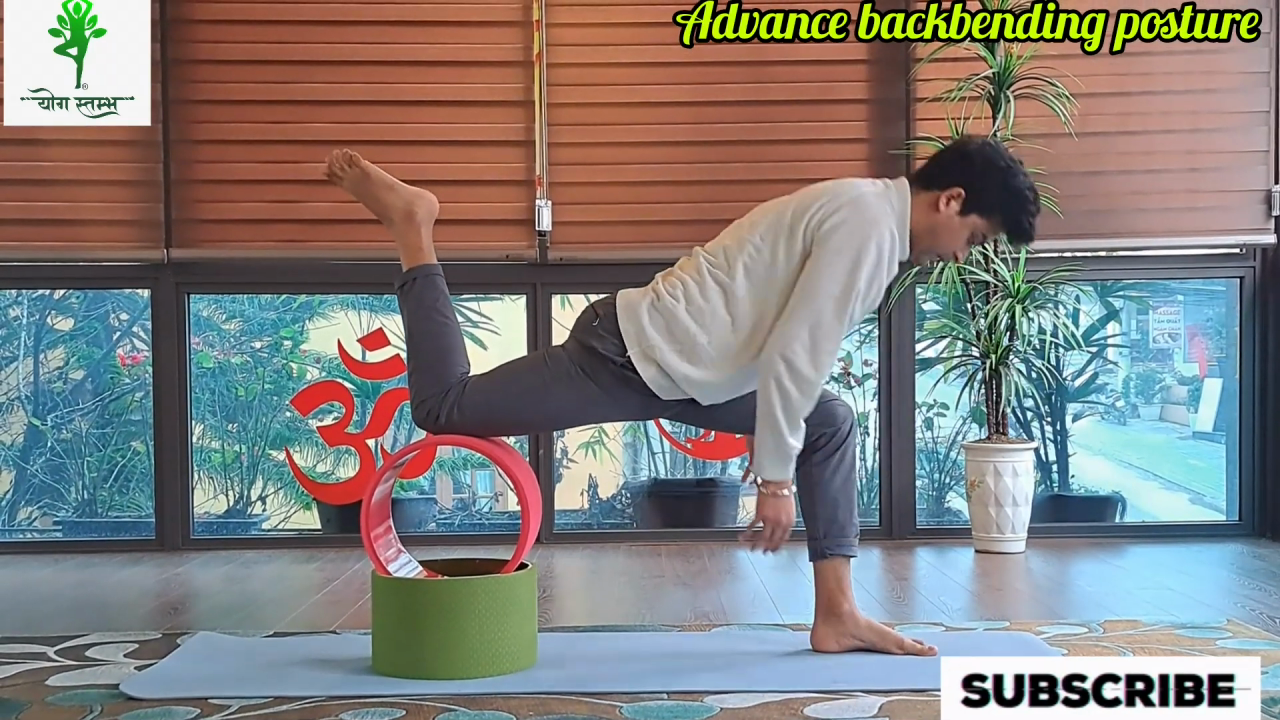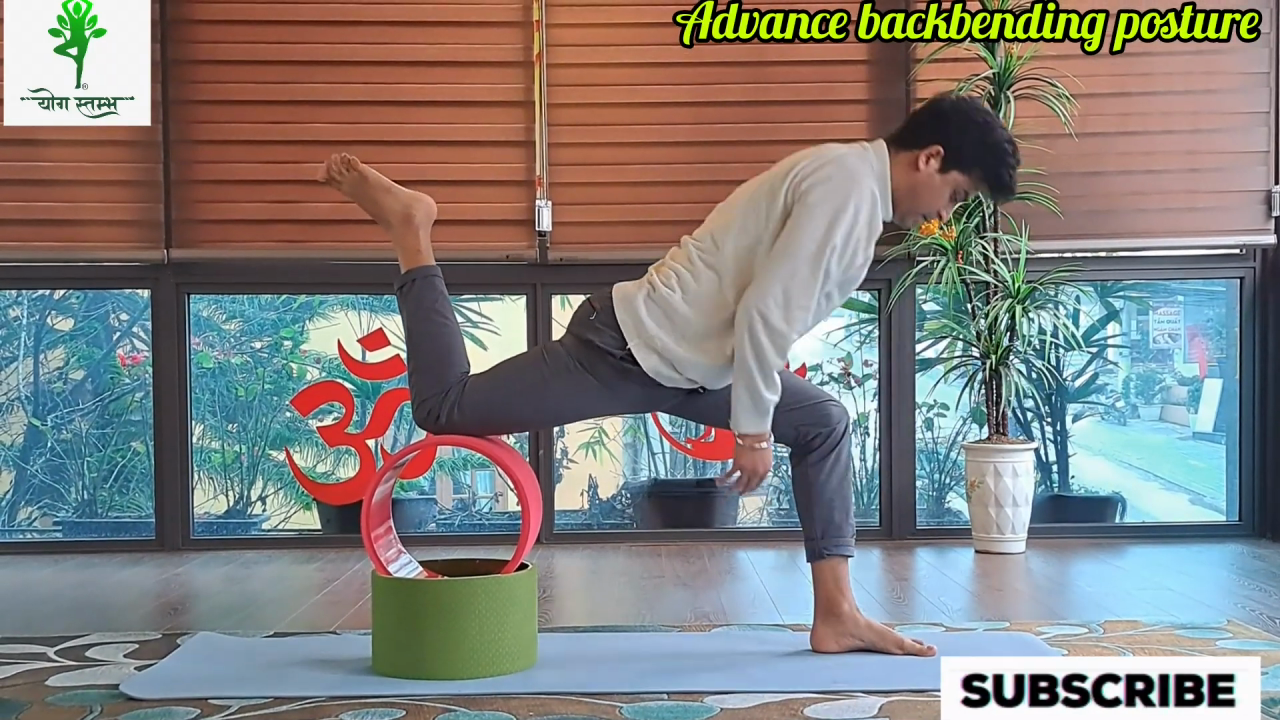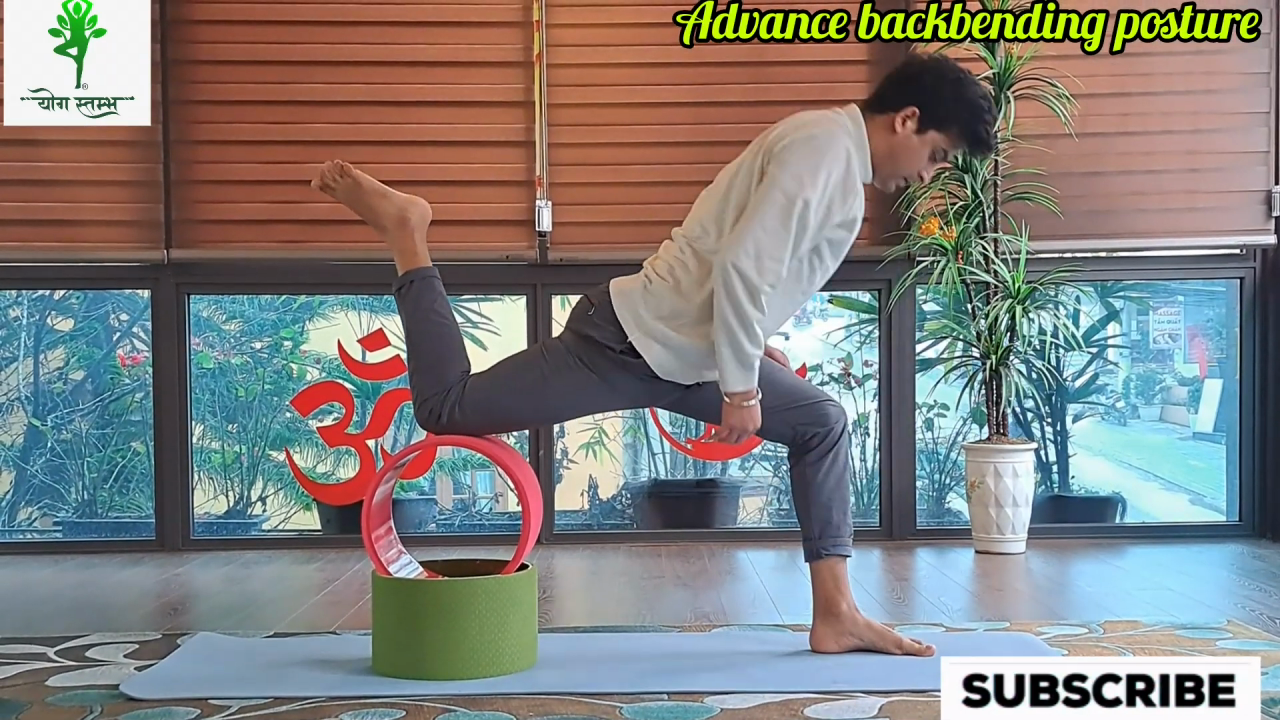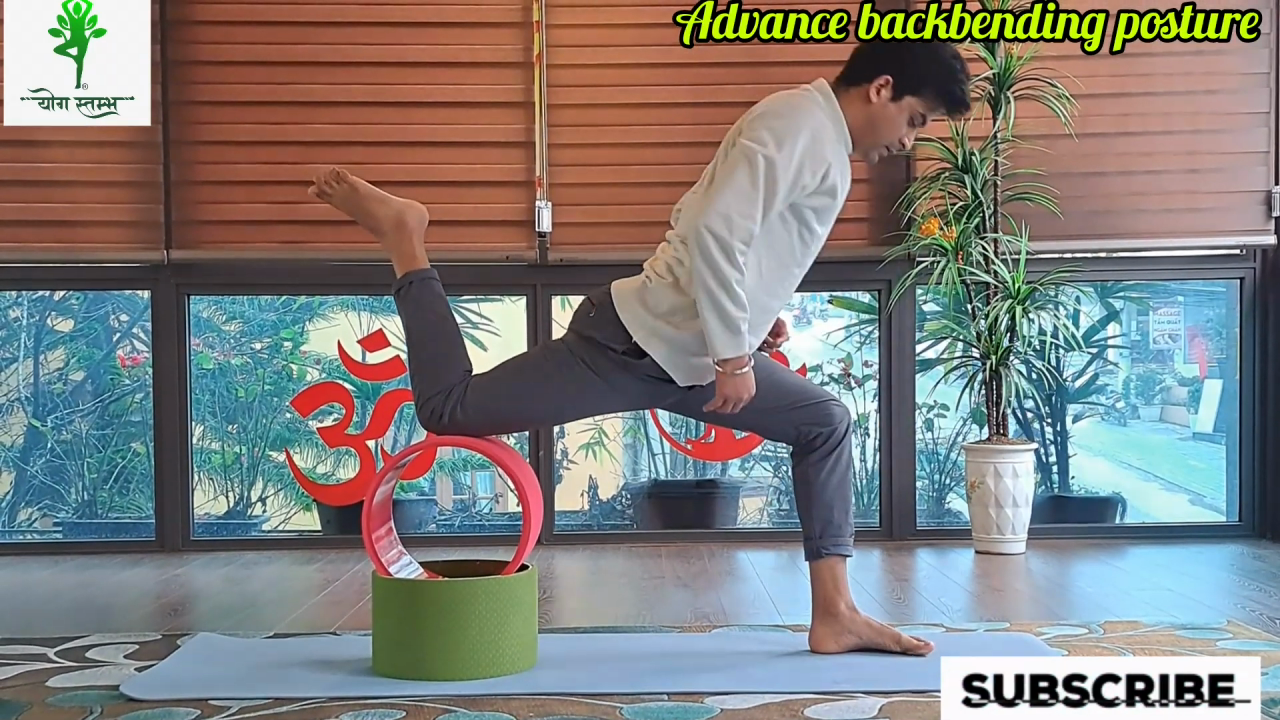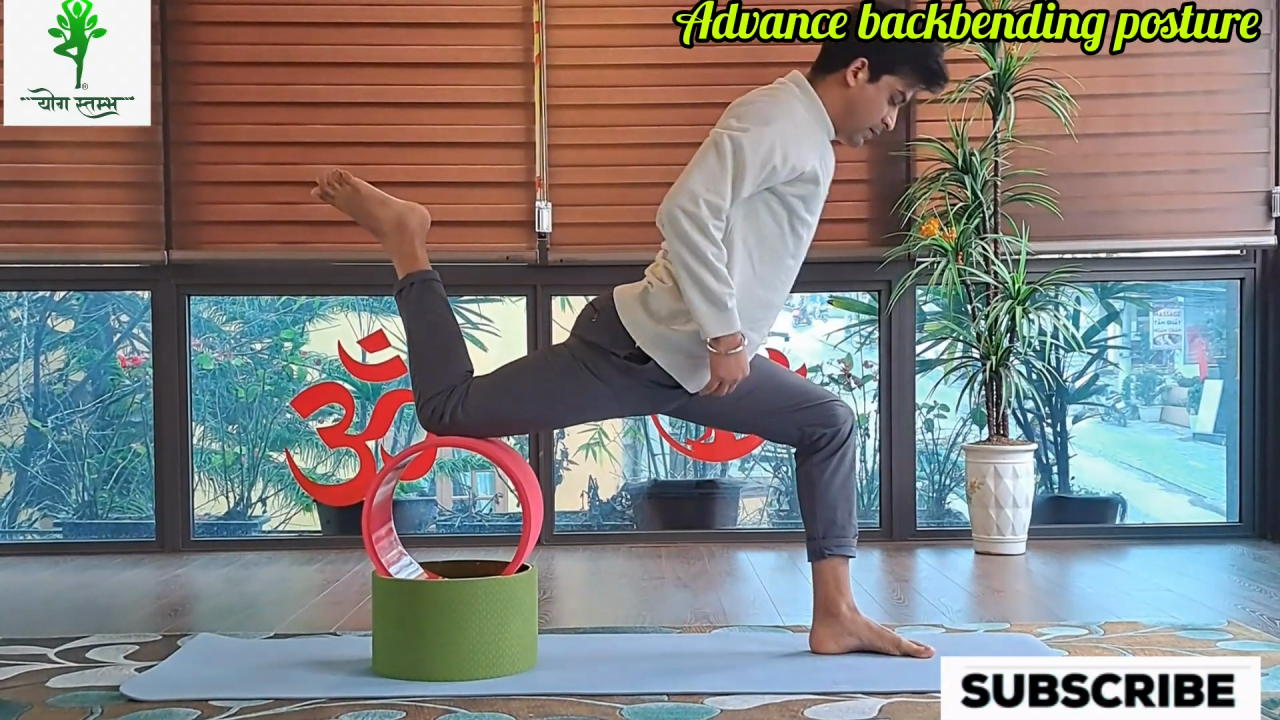
dt=0.1s
person 1, frame 1
left shoulder: (865, 207)
right shoulder: (870, 222)
left elbow: (783, 332)
right elbow: (794, 354)
left wrist: (772, 441)
right wrist: (775, 479)
left hip: (686, 363)
right hip: (633, 356)
left knee: (832, 429)
right knee: (447, 408)
left ankle: (838, 618)
right ankle: (411, 229)
person 1, frame 2
left shoulder: (847, 175)
right shoulder: (850, 188)
right elbow: (768, 313)
left wrist: (757, 409)
right wrist: (753, 428)
left hip: (677, 354)
right hip: (628, 347)
left knee: (825, 423)
right knee: (445, 408)
left ankle: (836, 614)
right ankle: (409, 229)
person 1, frame 3
left shoulder: (831, 146)
right shoulder: (830, 149)
right elbow: (742, 267)
left wrist: (753, 345)
right wrist: (741, 388)
left hip: (685, 352)
right hip: (632, 341)
left knee: (822, 425)
right knee: (449, 408)
left ankle: (835, 616)
right ankle: (404, 232)
person 1, frame 4
left shoulder: (816, 132)
right shoulder: (802, 124)
right elbow: (717, 232)
left wrist: (752, 319)
right wrist: (731, 357)
left hip: (687, 350)
right hip: (634, 341)
left knee: (824, 422)
right knee: (449, 408)
left ankle: (834, 614)
right ankle: (402, 236)
person 1, frame 5
left shoulder: (802, 127)
right shoulder: (782, 117)
right elbow: (689, 207)
left wrist: (733, 322)
right wrist: (725, 332)
left hip: (697, 357)
right hip: (641, 349)
left knee: (829, 427)
right knee: (450, 408)
left ankle: (834, 617)
right ankle: (403, 240)
